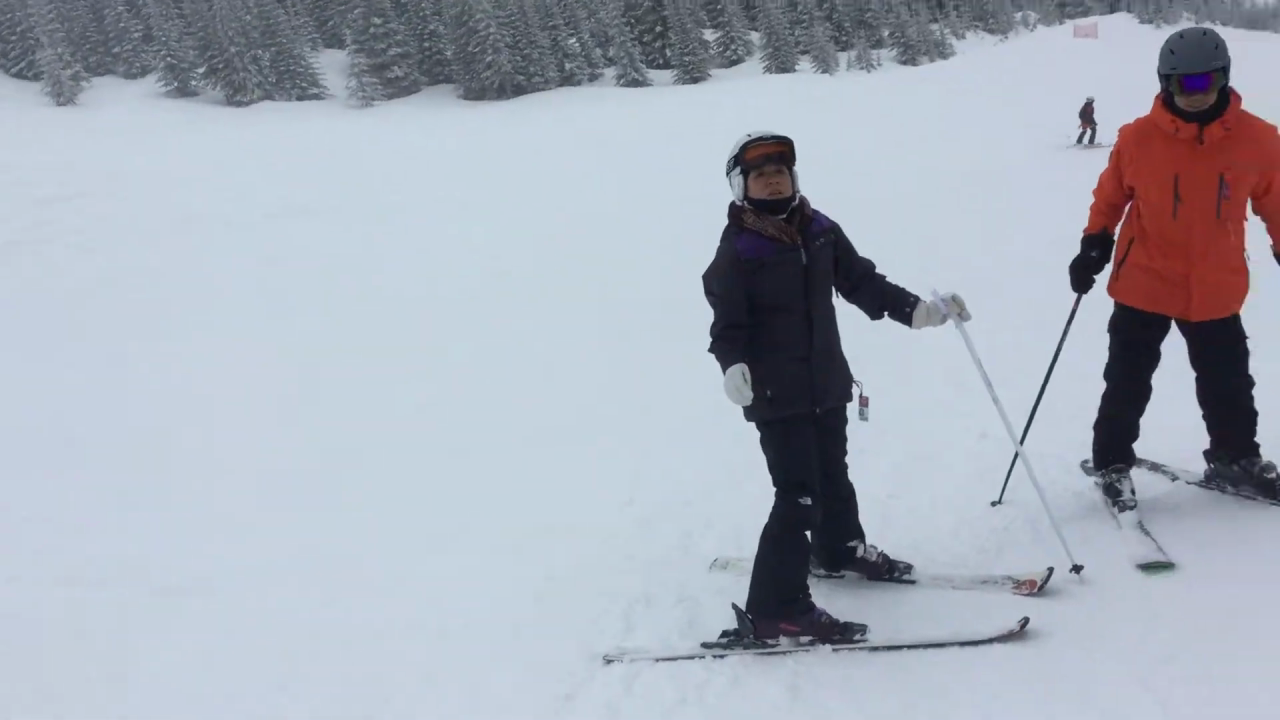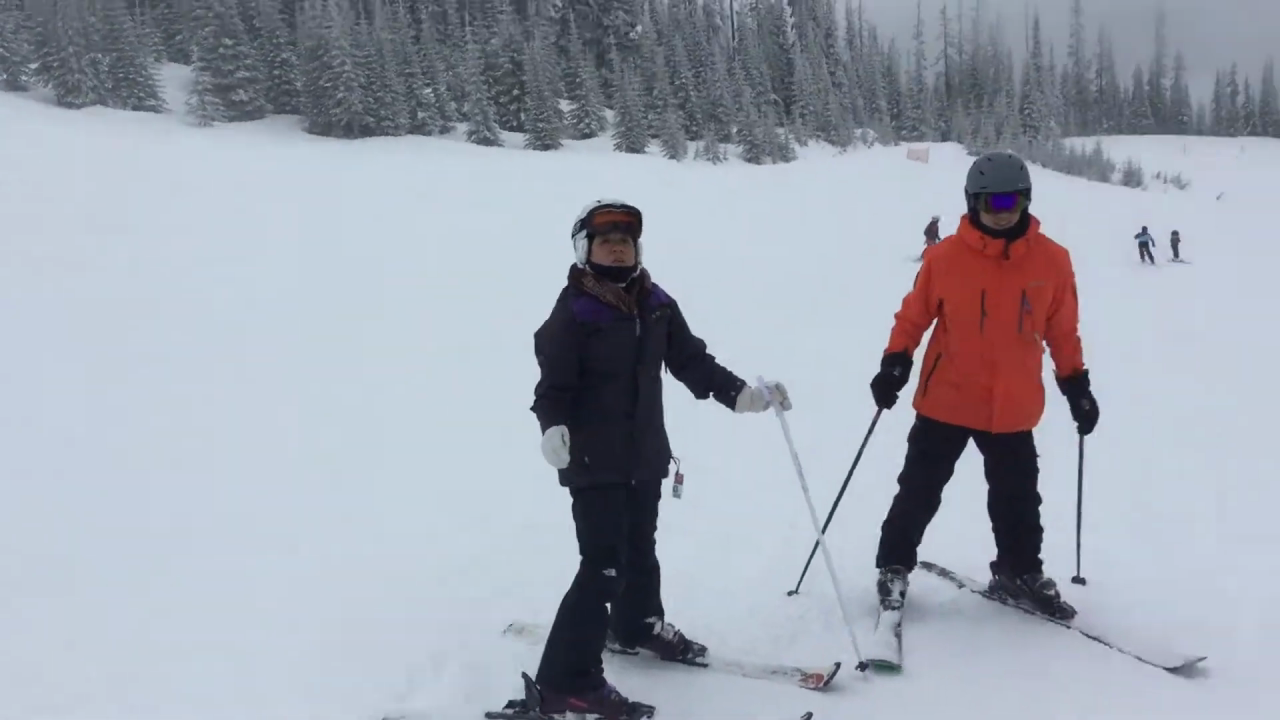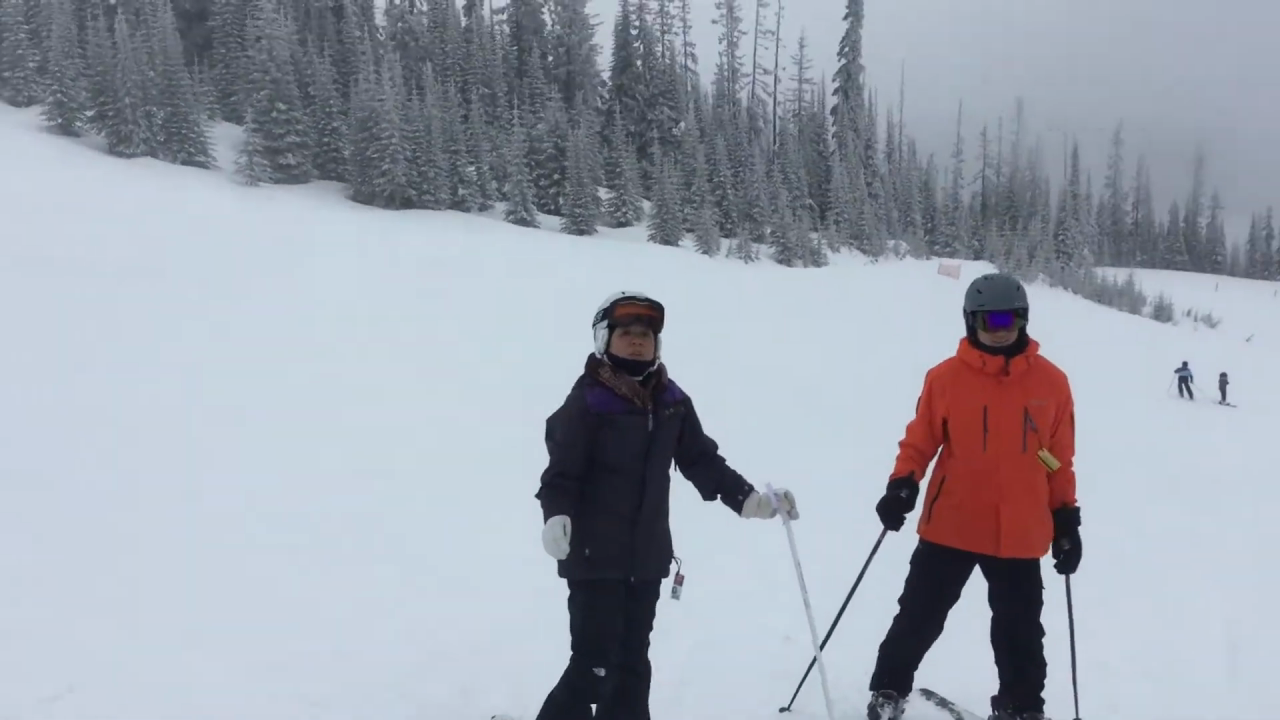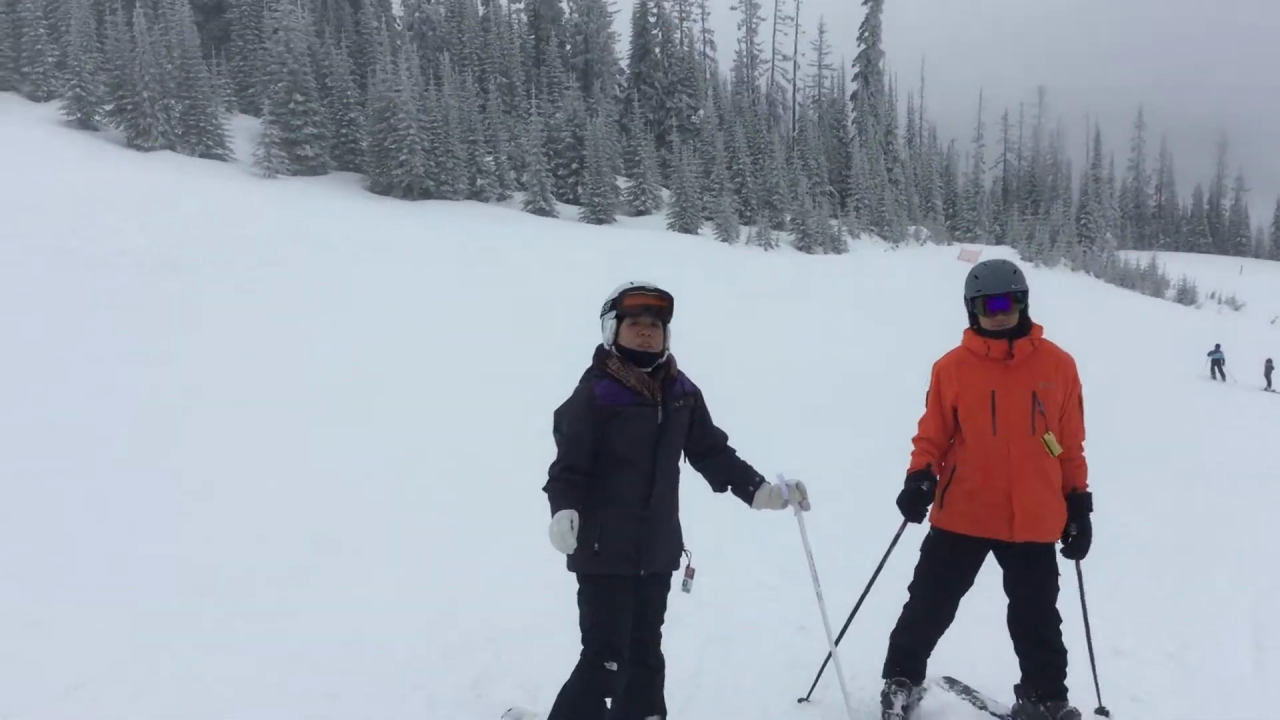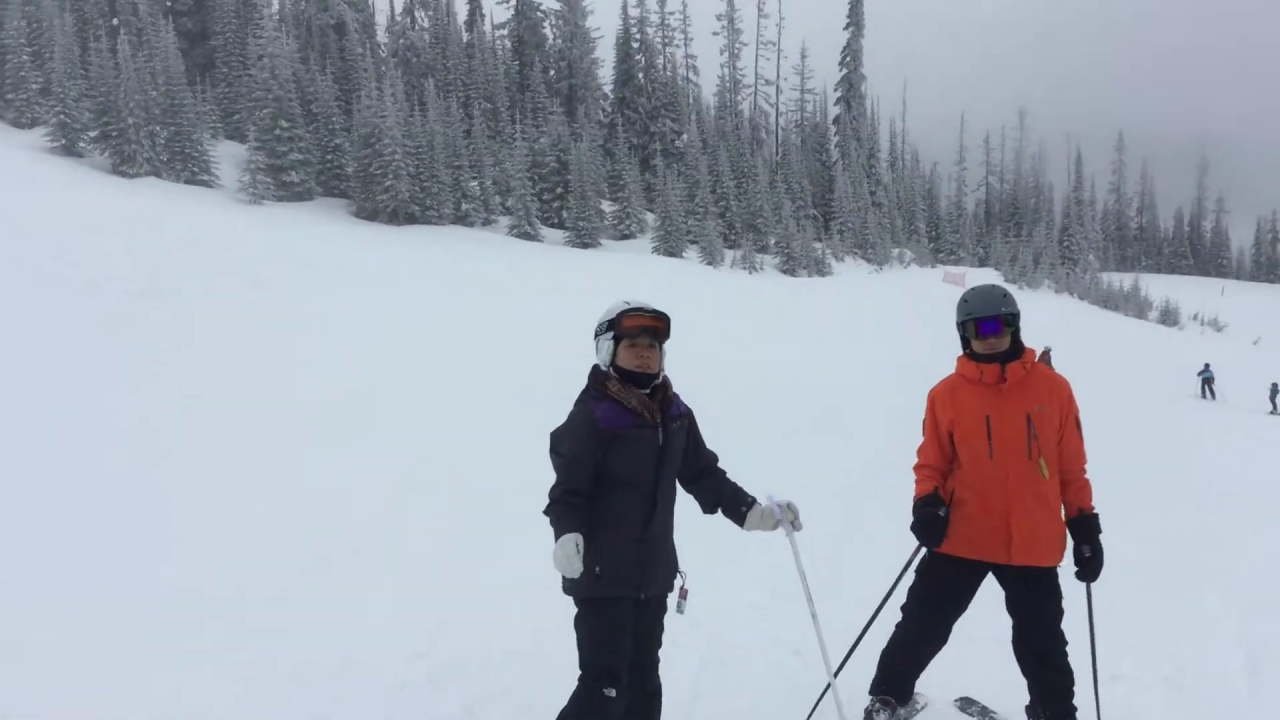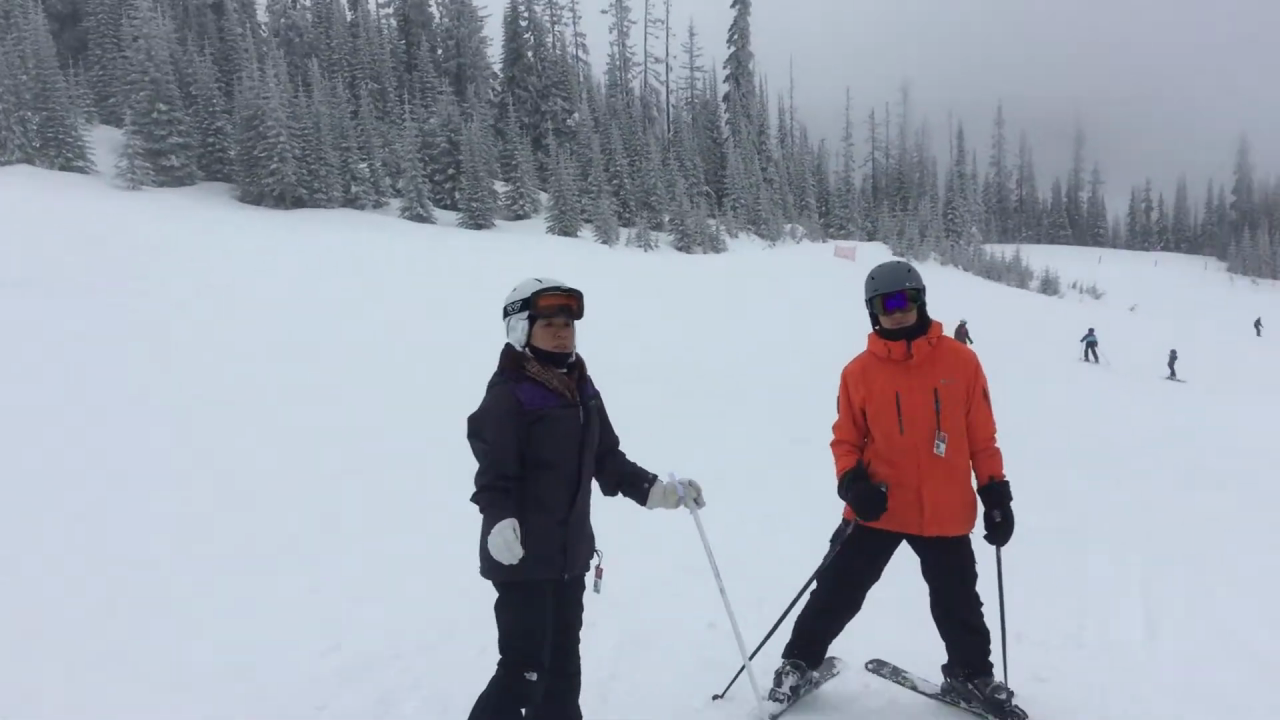
dt=0.2s
person 1, frame 1
left shoulder: (819, 230)
right shoulder: (737, 249)
left elbow: (862, 281)
right elbow: (727, 323)
left wrist: (918, 309)
right wrist: (734, 366)
left hip: (826, 381)
right hip: (776, 392)
left knee: (833, 475)
right knee: (798, 494)
left ankle: (842, 547)
right ankle: (776, 606)
person 1, frame 2
left shoulder: (655, 304)
right shoulder: (573, 313)
left elbow: (691, 360)
right elbow: (554, 384)
left wrist: (741, 393)
right wrist: (554, 427)
left hip: (645, 455)
right hip: (594, 460)
left knee: (640, 549)
right knee: (602, 566)
left ankle: (639, 623)
person 1, frame 3
left shoulder: (671, 402)
right shoulder: (587, 401)
left elbow: (701, 460)
right elbow: (561, 473)
left wrist: (749, 498)
right wrist: (557, 517)
left hip: (647, 557)
right hip: (593, 557)
left knee: (631, 658)
right knee: (594, 665)
person 1, frame 4
left shoulder: (680, 392)
right shoulder: (595, 393)
left elbow: (712, 452)
right elbow: (569, 466)
left wrist: (760, 490)
right wrist: (564, 511)
left hip: (657, 548)
right hip: (603, 550)
left knee: (645, 651)
right knee: (605, 661)
person 1, frame 5
left shoulder: (674, 413)
right shoulder: (592, 414)
left elbow: (703, 474)
right elbow: (569, 490)
left wrist: (752, 511)
right wrist: (568, 535)
left hip: (653, 572)
right hip: (601, 573)
left knee: (642, 677)
right knee: (604, 685)
person 1, frame 6
left shoulder: (583, 392)
right shoulder: (508, 397)
left elbow: (606, 459)
right elbow: (494, 477)
left wrist: (655, 489)
right wrist: (502, 522)
left hip: (569, 552)
right hip: (521, 558)
left knee: (562, 655)
right knee: (523, 669)
person 2, frame 1
right shoulder: (1139, 138)
right elbow: (1111, 195)
right wrist: (1096, 242)
left hip: (1217, 292)
right hip: (1144, 288)
left knee: (1226, 385)
right knee: (1127, 384)
left ankle: (1234, 457)
right ankle: (1112, 463)
person 2, frame 2
left shoulder: (1051, 260)
right shoulder: (945, 257)
left elbow: (1061, 328)
right elbow: (914, 314)
left wrist: (1076, 382)
right wrist: (895, 362)
left hip: (1013, 408)
right hip: (946, 402)
left knee: (1018, 496)
right knee: (919, 490)
left ankle: (1019, 570)
right ankle: (894, 566)
person 2, frame 3
left shoulder: (1050, 382)
right shoulder: (945, 377)
left elbow: (1059, 458)
right elbow: (920, 440)
left wrist: (1065, 518)
right wrist: (901, 486)
left hip: (1020, 534)
right hip: (950, 526)
left knee: (1021, 629)
right knee: (920, 614)
person 2, frame 4
left shoulder: (1057, 364)
right shoulder: (952, 367)
left elbow: (1070, 442)
right elbow: (933, 434)
left wrist: (1077, 504)
right wrist: (919, 478)
left hip: (1034, 520)
right hip: (963, 513)
left knee: (1037, 618)
right knee: (930, 603)
right ankle: (902, 679)
person 2, frame 5
left shoulder: (1052, 388)
right shoulder: (947, 394)
left elbow: (1072, 466)
right elbow: (933, 463)
left wrist: (1084, 525)
right wrist: (927, 504)
left hip: (1032, 543)
right hip: (961, 538)
left knee: (1042, 640)
right knee: (924, 624)
person 2, frame 6
left shoulder: (959, 361)
right shoulder: (859, 371)
left elbow: (981, 436)
right elbow: (846, 438)
left wrist: (995, 491)
right wrist: (853, 482)
left hip: (945, 512)
right hip: (878, 509)
left knee: (958, 603)
right knee: (837, 592)
left ankle: (971, 675)
right ankle: (799, 662)
